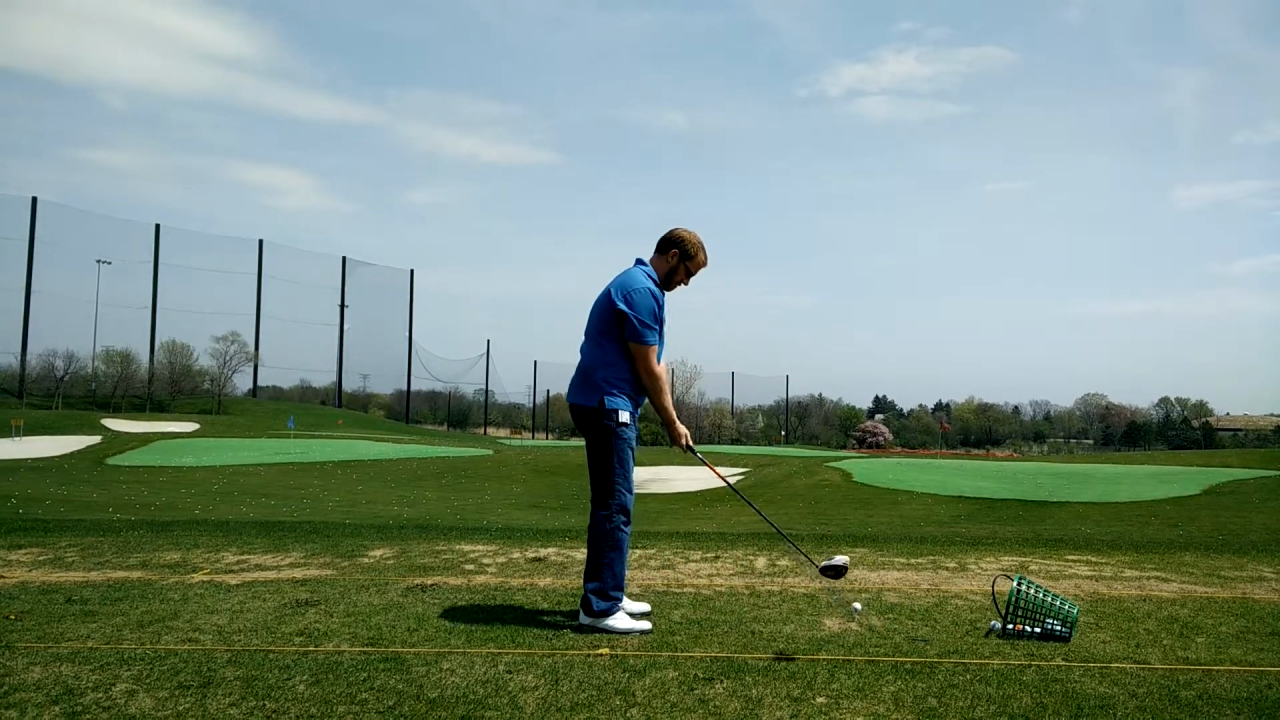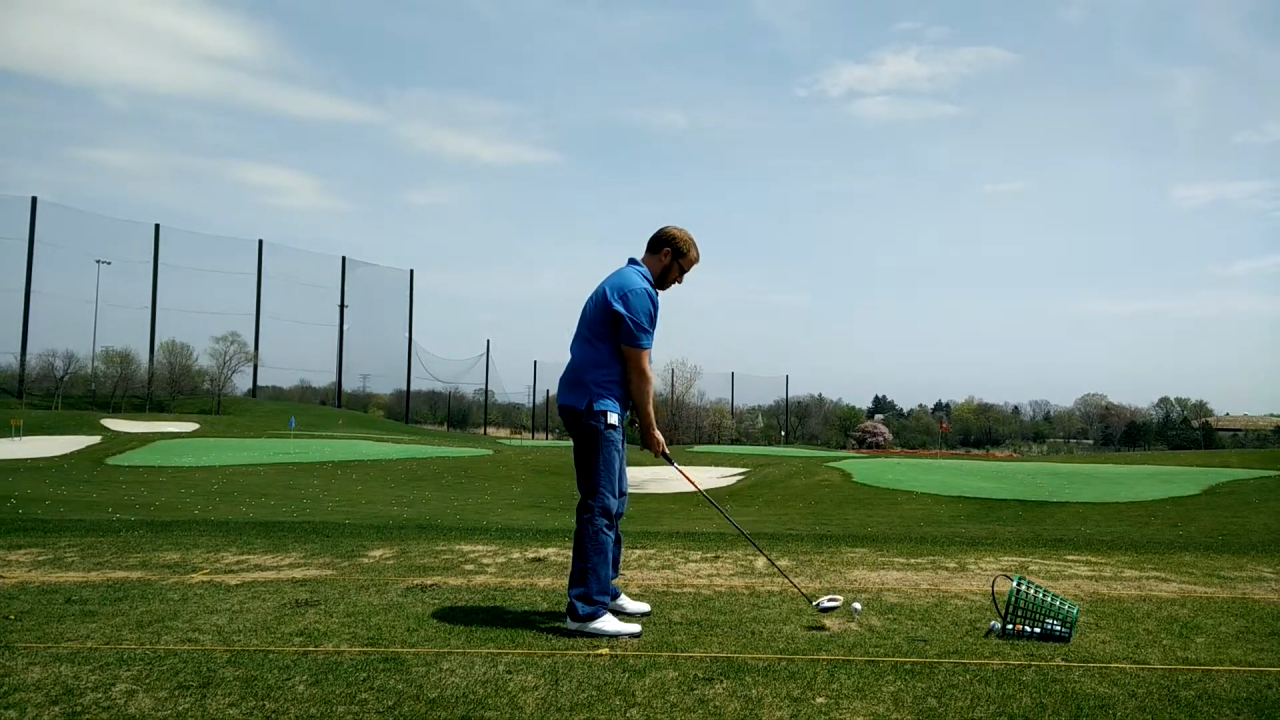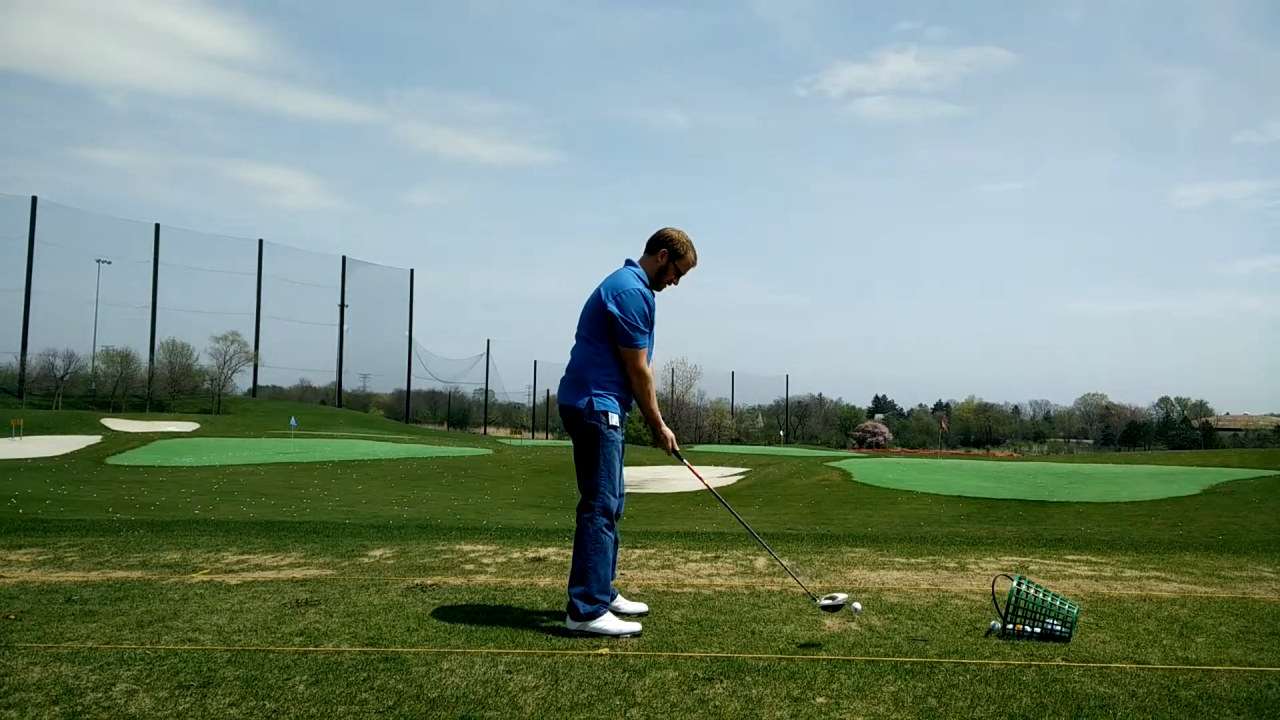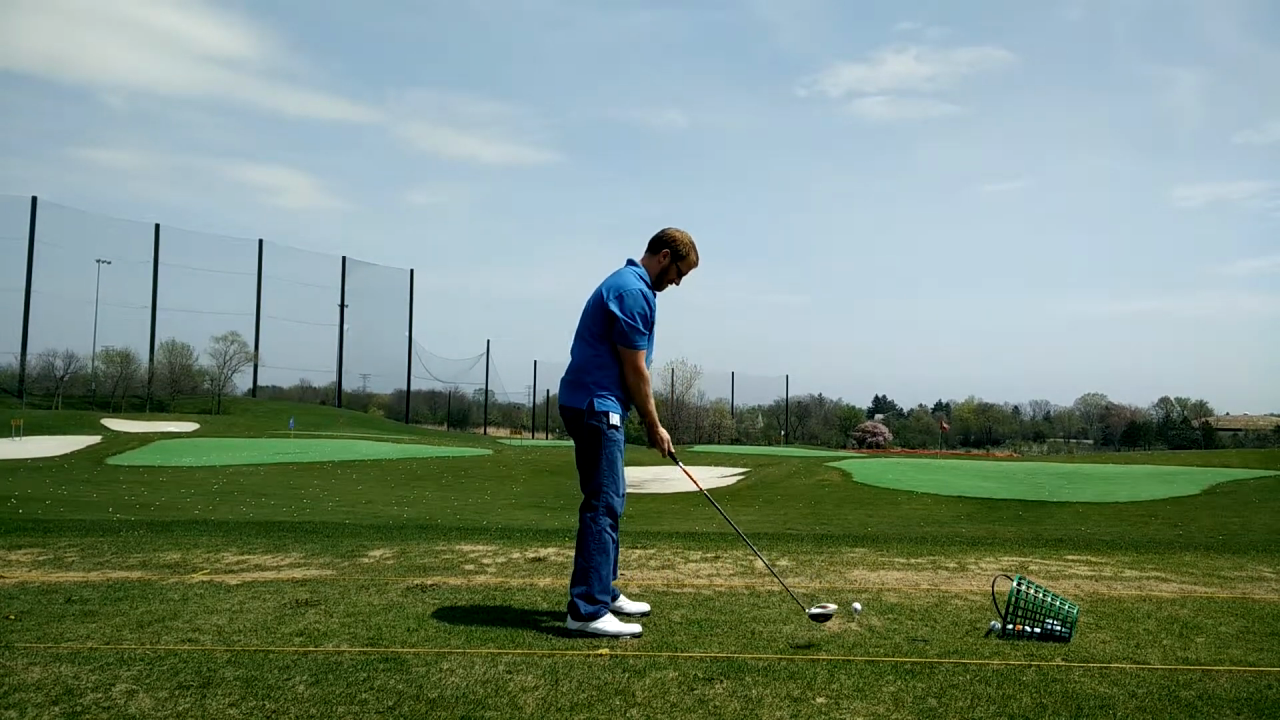
dt=0.5s
person 1, frame 1
left shoulder: (640, 285)
right shoulder: (642, 289)
left elbow: (654, 365)
right elbow: (647, 369)
left wrist: (671, 419)
right wrist: (672, 422)
left hip: (609, 404)
right hip: (606, 404)
left knee: (614, 503)
right knee: (615, 504)
left ankle: (607, 594)
right ankle: (599, 605)
person 1, frame 2
left shoulder: (626, 281)
right shoulder: (638, 290)
right elbow: (638, 371)
left wrist: (644, 423)
right wrist: (650, 428)
left hip: (594, 403)
right hip: (594, 406)
left knee: (612, 501)
right knee: (600, 505)
left ankle: (604, 591)
right ankle: (585, 611)
person 1, frame 3
left shoulder: (627, 284)
right shoulder: (633, 291)
left elbow: (636, 366)
right elbow: (637, 371)
left wrist: (655, 421)
right wrist: (658, 425)
left hip: (596, 405)
right hip: (594, 406)
left knee: (610, 502)
right knee: (600, 505)
left ankle: (601, 591)
right ankle: (586, 609)
person 1, frame 4
left shoulder: (626, 282)
right shoulder: (635, 291)
right elbow: (635, 371)
left wrist: (649, 421)
right wrist: (654, 426)
left hip: (594, 404)
right hip: (596, 406)
left knee: (609, 502)
right knee: (602, 505)
left ankle: (603, 591)
right ankle: (586, 609)
